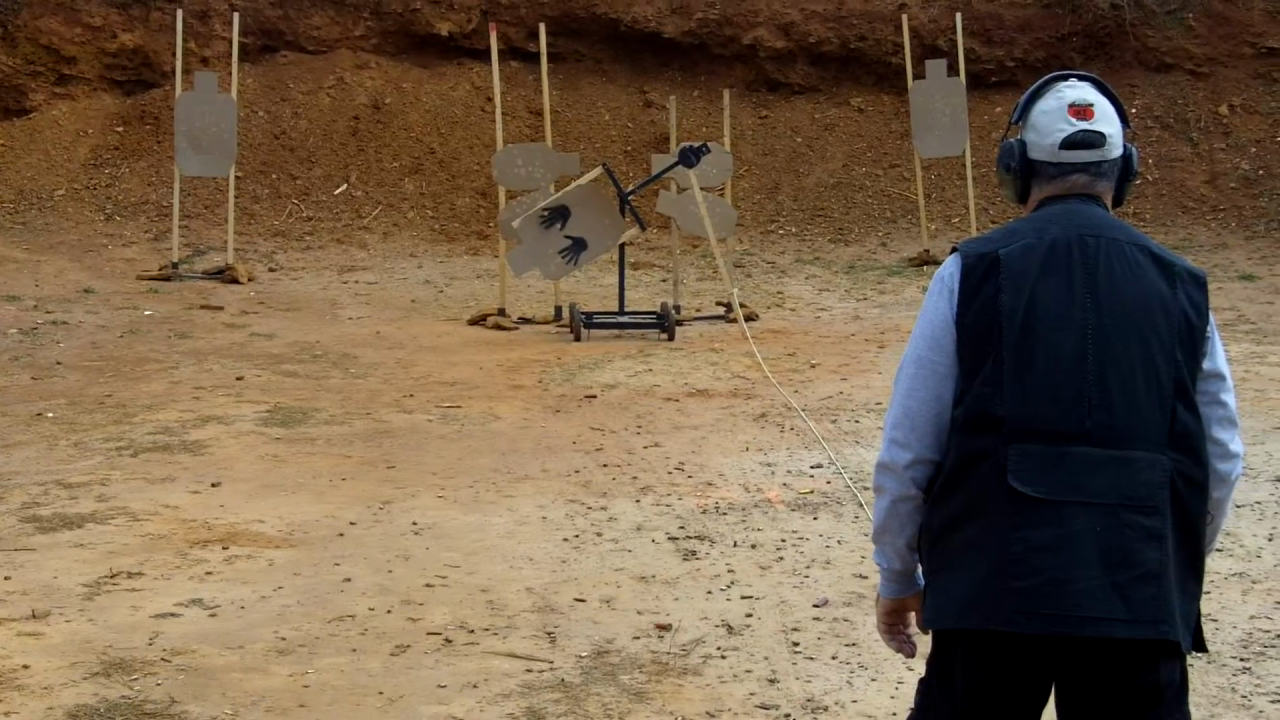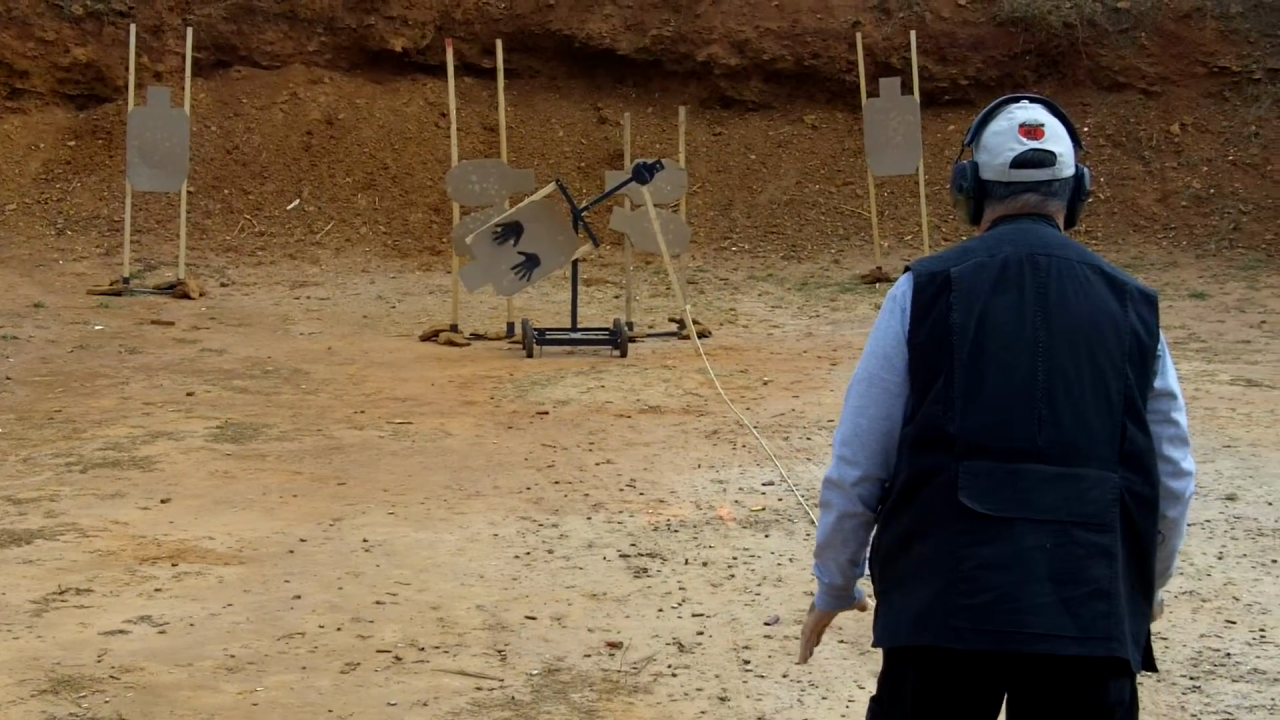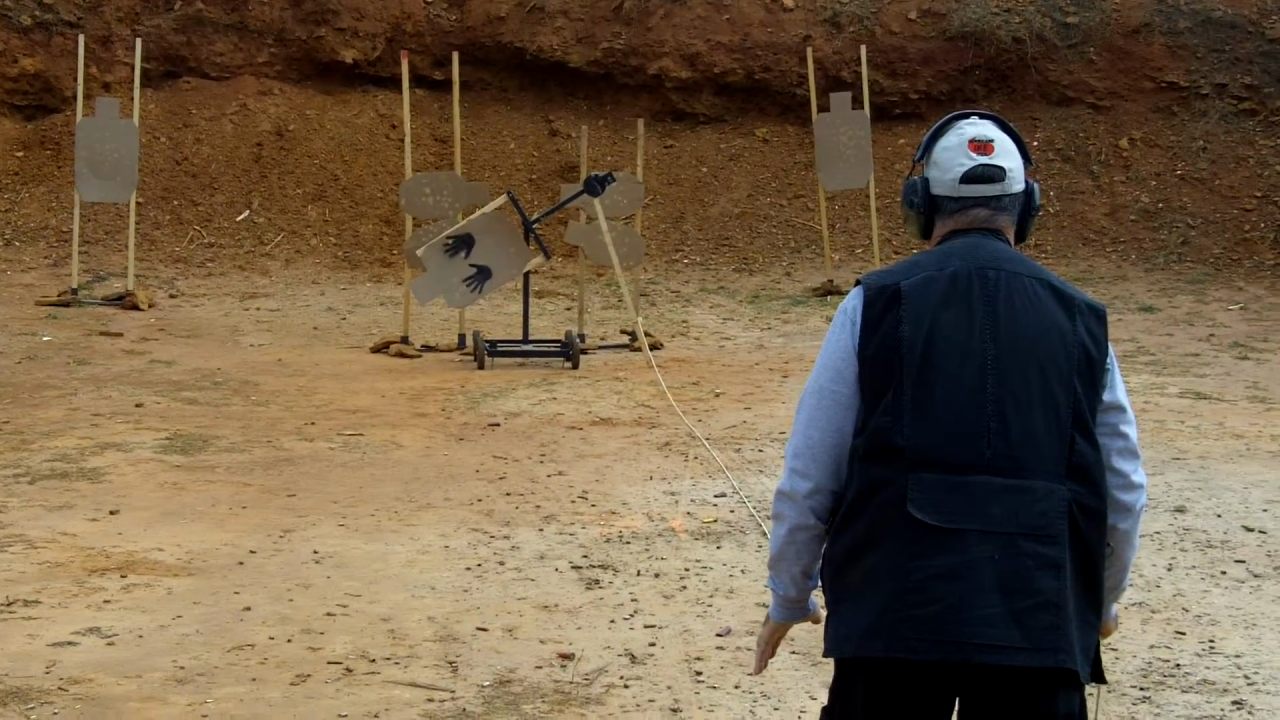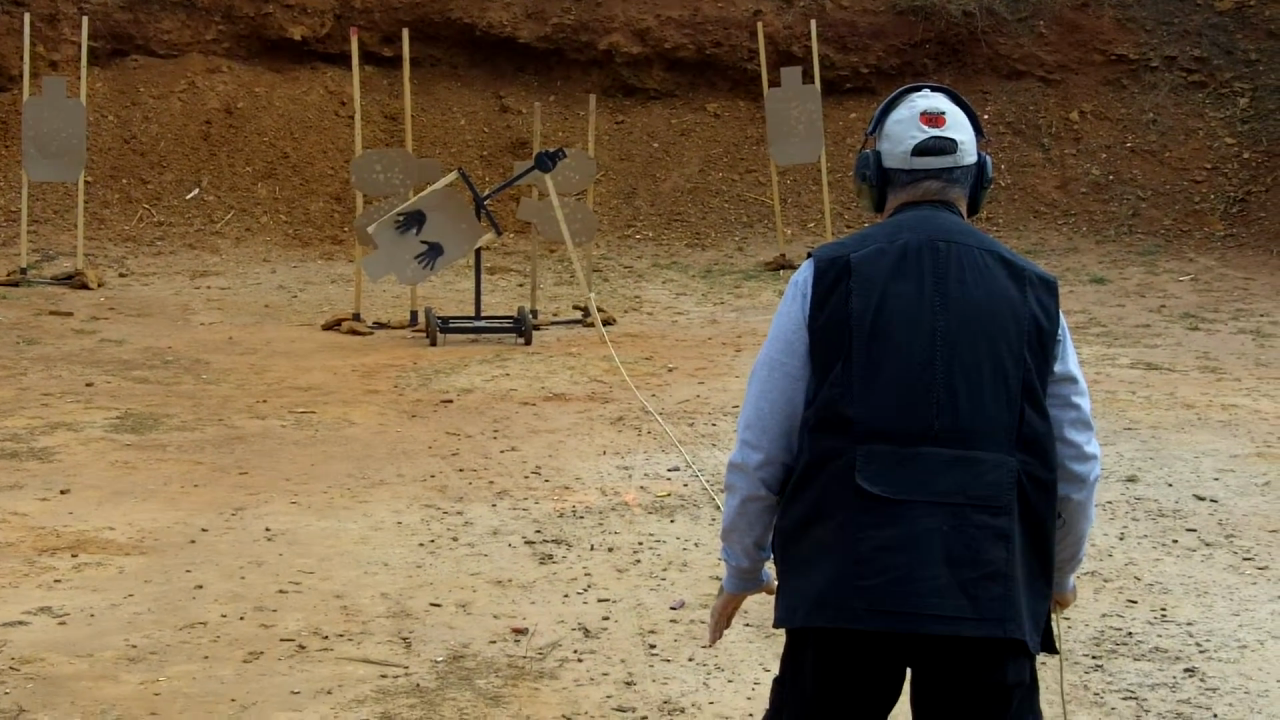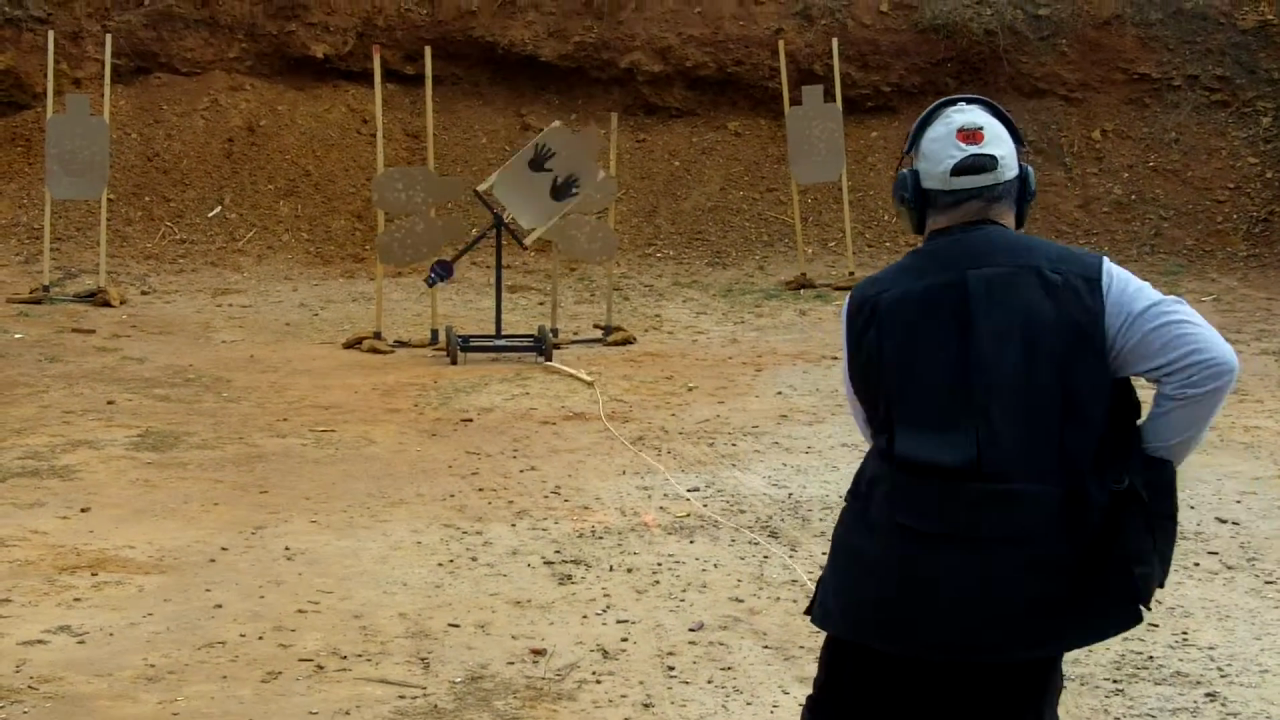
dt=1s
person 1, frame 1
left shoulder: (974, 271)
right shoulder: (1181, 286)
left elbow: (908, 449)
right elbow: (1220, 460)
left wrist: (898, 575)
right wrist: (1177, 570)
left hip: (992, 588)
right hip: (1139, 595)
person 1, frame 2
left shoulder: (926, 289)
right shoulder: (1132, 306)
left elbow: (856, 467)
right elbow: (1172, 477)
left wrist: (834, 584)
right wrist: (1142, 587)
left hip: (944, 603)
right hip: (1090, 609)
person 1, frame 3
left shoulder: (876, 303)
right shoulder: (1081, 319)
left elbow: (808, 480)
right elbow: (1123, 491)
left wrist: (788, 597)
right wrist: (1100, 600)
left hip: (894, 611)
right hip: (1039, 619)
person 1, frame 4
left shoulder: (828, 275)
right shoulder: (1031, 291)
left elbow: (760, 448)
right elbow: (1074, 461)
left wrist: (741, 567)
right wrist: (1058, 573)
left hip: (846, 576)
right hip: (987, 582)
person 1, frame 5
left shoulder: (871, 304)
right shoulder: (1085, 282)
right elbow: (1208, 364)
right wrist: (1142, 468)
left hip: (891, 587)
right hip: (1024, 593)
